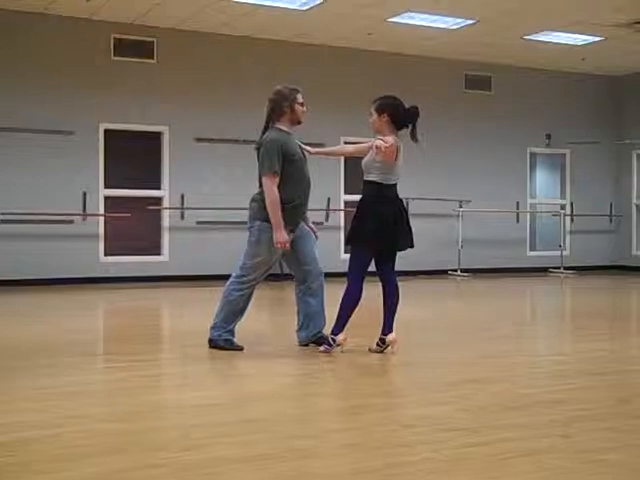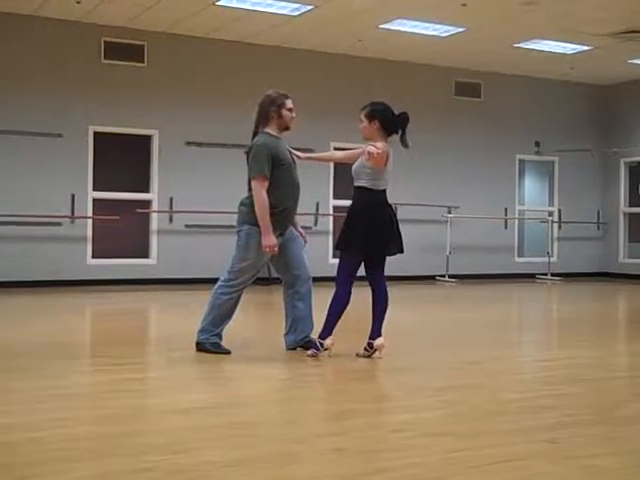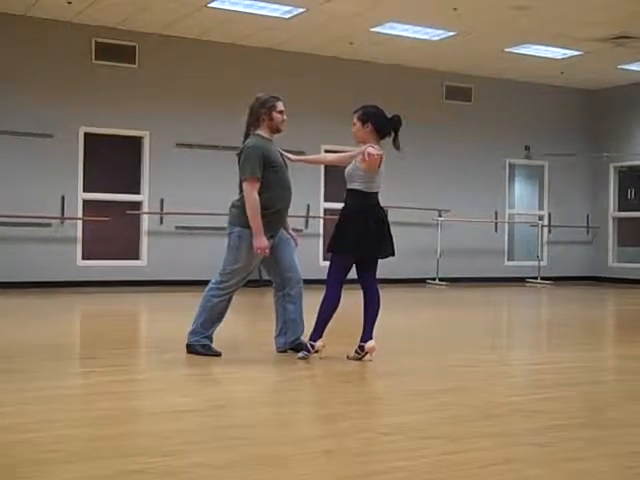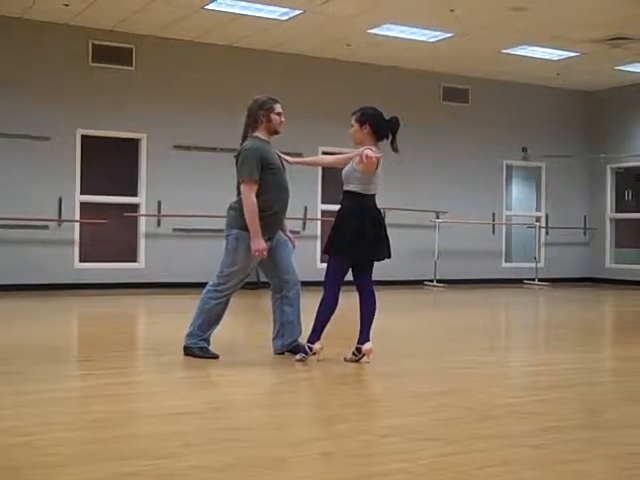
dt=0.5s
person 1, frame 1
left shoulder: (290, 139)
right shoulder: (273, 140)
right elbow: (269, 187)
left wrist: (305, 220)
right wrist: (278, 229)
left hip: (294, 224)
right hip: (270, 224)
left knee: (311, 276)
right knee: (246, 279)
left ankle: (311, 333)
right ankle: (220, 334)
person 1, frame 2
left shoulder: (279, 144)
right shoulder: (263, 145)
right elbow: (258, 191)
left wrist: (294, 225)
right wrist: (266, 233)
left hip: (284, 229)
right hip: (258, 228)
left knee: (299, 280)
right knee: (234, 283)
left ankle: (299, 337)
right ankle: (207, 337)
person 1, frame 3
left shoulder: (271, 147)
right shoulder: (254, 147)
right elbow: (250, 192)
left wrist: (286, 228)
right wrist: (258, 235)
left hip: (275, 231)
right hip: (250, 230)
left knee: (290, 282)
right knee: (225, 284)
left ankle: (289, 339)
right ankle: (198, 338)
person 1, frame 4
left shoulder: (269, 148)
right shoulder: (252, 149)
right elbow: (248, 195)
left wrist: (284, 230)
right wrist: (255, 237)
left hip: (272, 233)
right hip: (247, 233)
left knee: (288, 284)
right knee: (223, 287)
left ankle: (287, 341)
right ankle: (195, 341)
person 2, frame 1
left shoulder: (389, 143)
right shoulder: (382, 143)
left elbow: (385, 152)
right elbow: (348, 150)
left wrist: (381, 148)
right wrist: (315, 151)
left hip: (375, 211)
right hip: (387, 212)
left knee: (355, 276)
right knee: (387, 275)
left ankle: (337, 333)
right ankle: (387, 333)
person 2, frame 2
left shoulder: (379, 149)
right shoulder: (372, 150)
left elbow: (376, 160)
right elbow: (338, 156)
left wrist: (373, 155)
right wrist: (305, 156)
left hip: (366, 217)
right hip: (376, 218)
left knee: (344, 280)
right knee: (377, 280)
left ankle: (325, 337)
right ankle: (375, 337)
person 2, frame 3
left shoulder: (371, 153)
right shoulder: (364, 153)
left elbow: (373, 158)
right elbow: (330, 159)
left wrist: (370, 154)
right wrist: (297, 158)
left hip: (358, 219)
right hip: (368, 220)
left knee: (334, 282)
right knee: (368, 282)
left ankle: (315, 340)
right ankle: (366, 340)
person 2, frame 4
left shoulder: (368, 155)
right shoulder: (360, 156)
left elbow: (370, 156)
right elbow: (327, 160)
left wrist: (366, 154)
right wrist: (294, 161)
left hip: (353, 221)
right hip: (366, 222)
left knee: (332, 284)
right knee: (364, 284)
left ankle: (313, 341)
right ankle: (363, 342)
